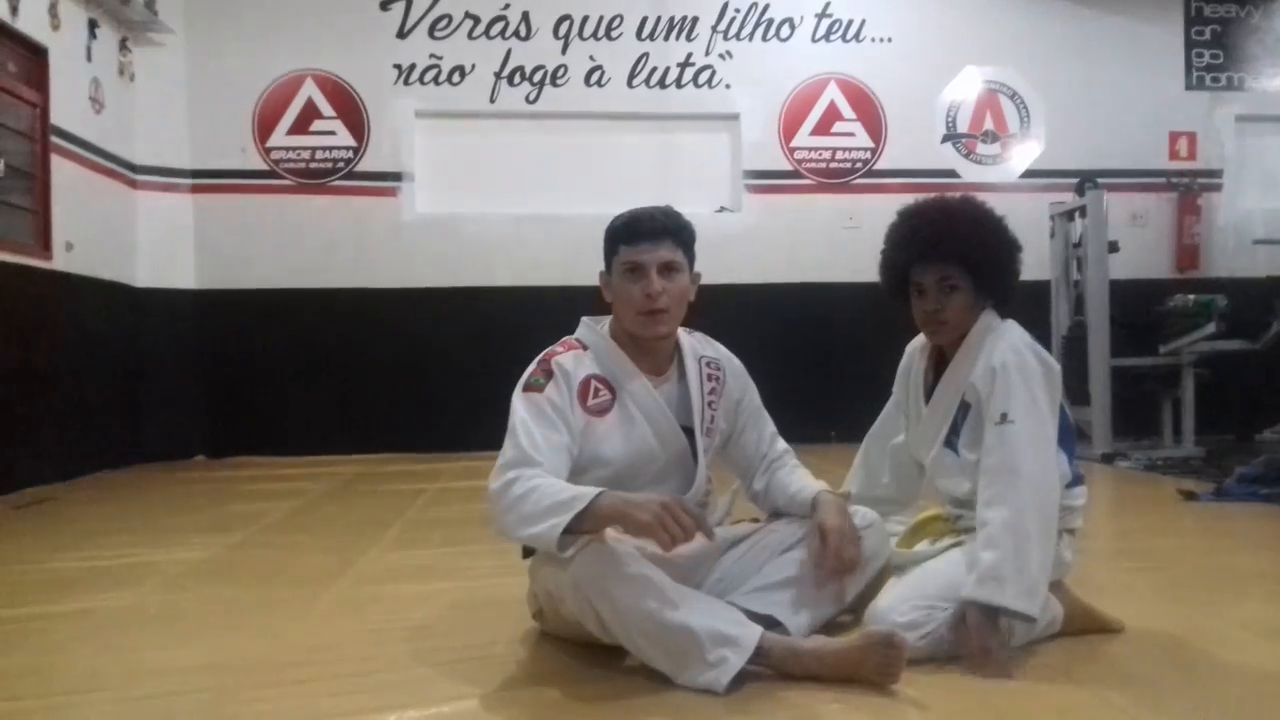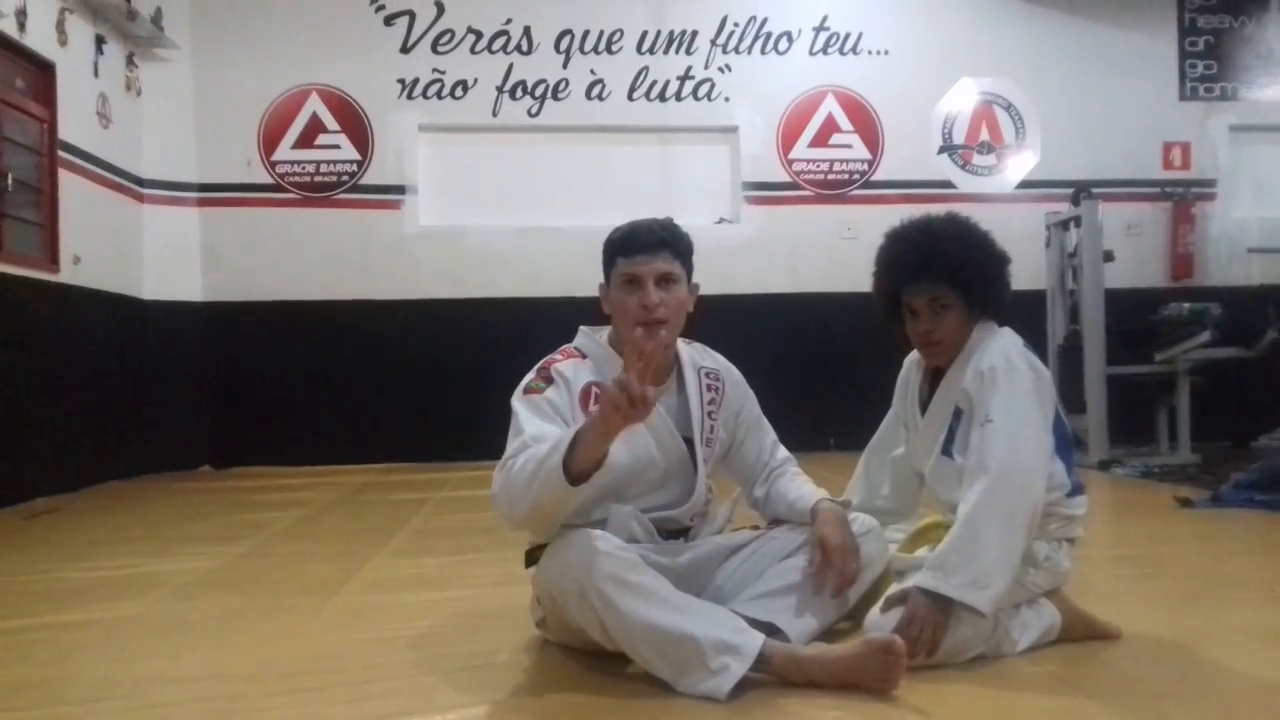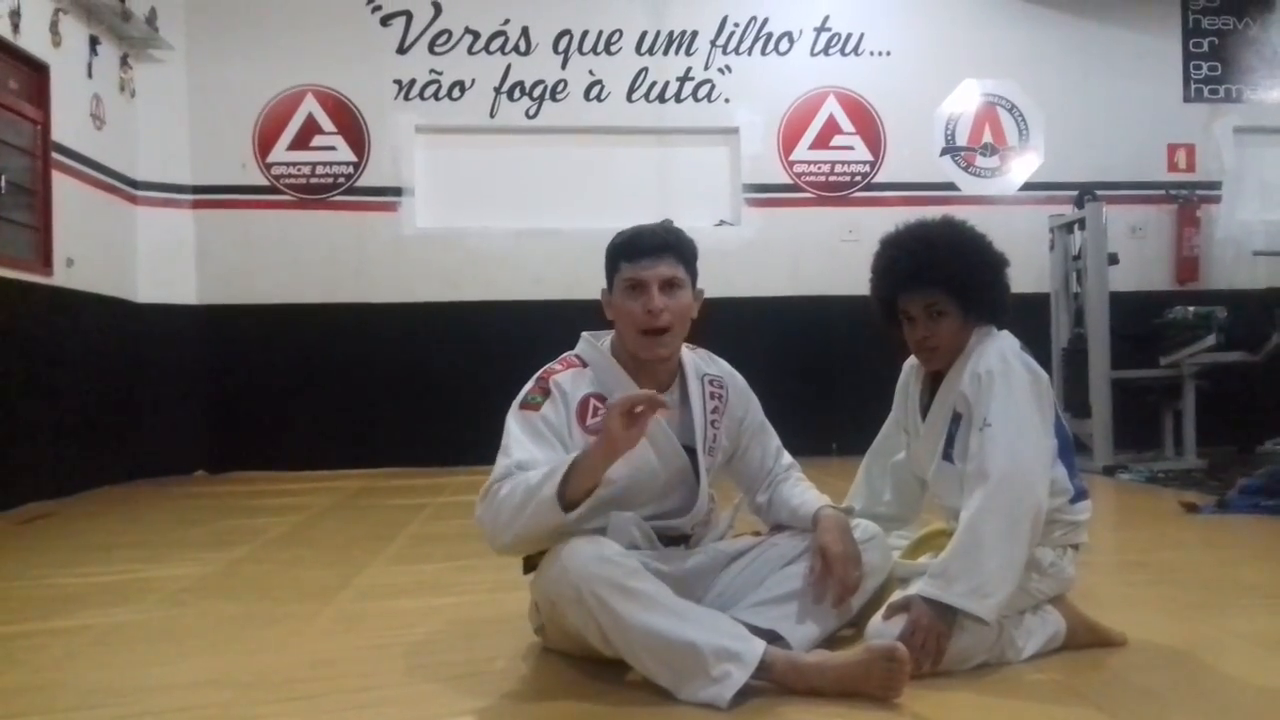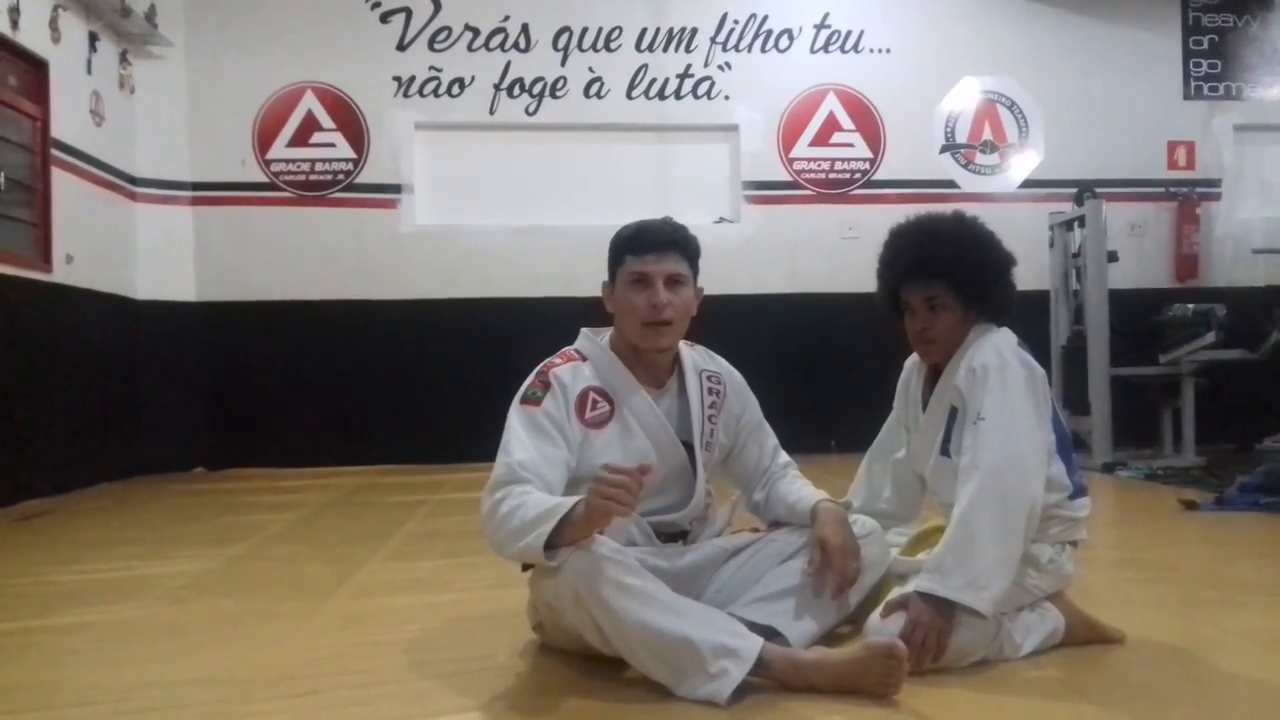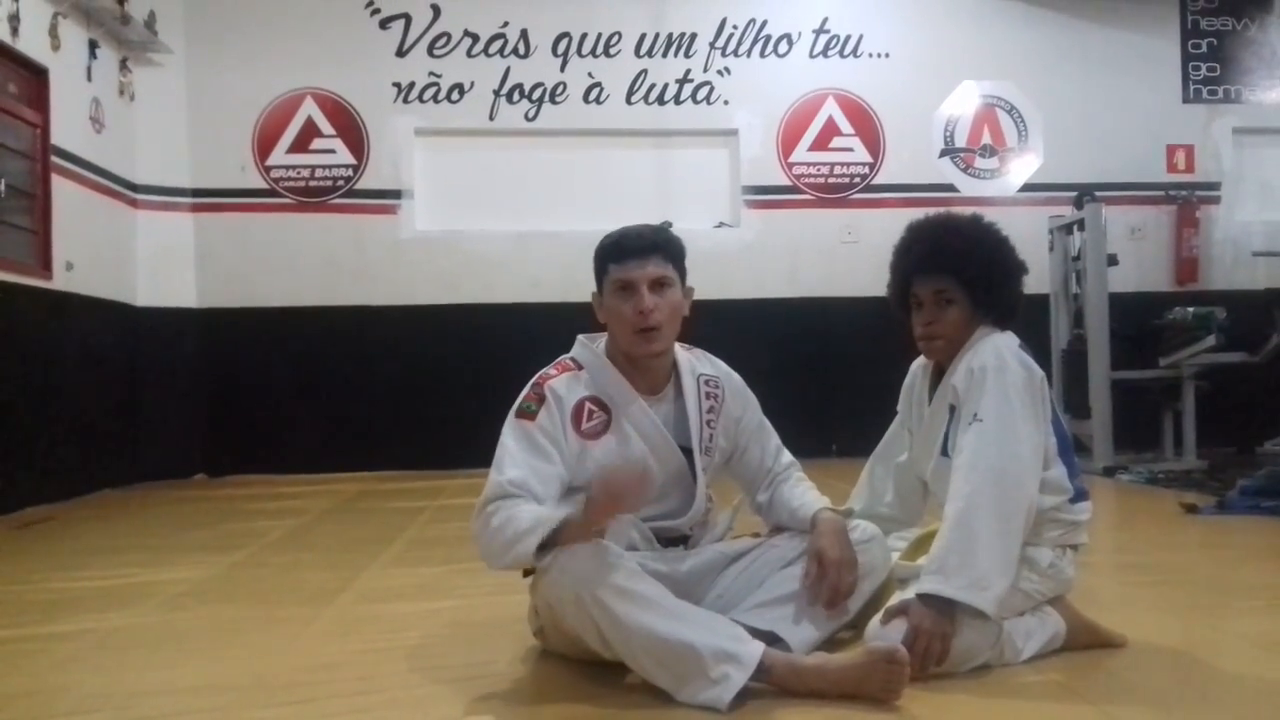
dt=0.7s
person 1, frame 1
left shoulder: (716, 367)
right shoulder: (561, 372)
left elbow: (769, 464)
right elbow: (515, 494)
left wrist: (825, 502)
right wrist: (617, 508)
left hip: (694, 557)
right hip: (606, 562)
left knee: (863, 532)
right knee: (577, 561)
left ankle: (717, 632)
right ankle: (791, 651)
person 1, frame 2
left shoulder: (714, 375)
right shoulder: (558, 379)
left elbow: (770, 470)
right elbow: (517, 498)
left wrist: (825, 510)
right wrist: (604, 424)
left hip: (697, 563)
right hip: (600, 574)
left knee: (862, 537)
right knee: (576, 560)
left ankle: (714, 640)
right ankle: (791, 658)
person 1, frame 3
left shoulder: (719, 383)
right shoulder: (559, 389)
left elbow: (774, 477)
right elbow: (501, 520)
left wrist: (827, 516)
right wrist: (600, 454)
left hip: (698, 572)
right hip: (599, 589)
left knee: (865, 543)
right knee: (576, 566)
left ankle: (722, 643)
right ankle: (793, 665)
person 1, frame 4
left shoulder: (716, 380)
right shoulder: (559, 384)
left elbow: (771, 475)
right elbow: (507, 514)
left wrist: (825, 510)
right wrist: (584, 513)
left hip: (696, 569)
right hip: (603, 582)
left knee: (863, 540)
right knee: (576, 570)
left ankle: (722, 640)
right ankle: (790, 663)
person 1, frame 5
left shoulder: (715, 382)
right shoulder: (556, 393)
left elbow: (775, 475)
right elbow: (496, 530)
left wrist: (826, 520)
right wrist: (581, 518)
left hip: (696, 573)
right hip: (600, 584)
left knee: (864, 544)
right knee: (572, 570)
left ankle: (719, 645)
right ankle: (790, 668)
person 2, frame 1
left shoulder: (1009, 359)
right shoulder: (919, 356)
left elbow: (1020, 490)
right elbow: (890, 457)
left wrist: (991, 599)
left hip: (1022, 536)
right hip: (962, 524)
left knee: (891, 625)
left ankle: (1048, 609)
right ankle: (1027, 599)
person 2, frame 2
left shoulder: (1003, 367)
right shoulder: (917, 370)
left elbow: (1002, 491)
right elbow: (890, 467)
left wrist: (943, 588)
left hip: (1028, 540)
right hip: (969, 532)
left knee: (892, 631)
left ankle: (1050, 616)
right ankle: (1027, 607)
person 2, frame 3
left shoulder: (1001, 371)
right shoulder: (917, 373)
left elbow: (1006, 497)
right elbow: (892, 472)
left wrist: (945, 596)
left hip: (1031, 546)
right hip: (975, 538)
left knee: (895, 640)
left ankle: (1054, 623)
right ankle: (1031, 612)
person 2, frame 4
left shoulder: (997, 366)
right shoulder: (918, 370)
left elbow: (998, 490)
right elbow: (892, 469)
left wrist: (944, 593)
left hip: (1031, 543)
right hip: (976, 537)
left knee: (895, 636)
left ankle: (1054, 620)
right ankle: (1028, 611)
person 2, frame 5
left shoulder: (998, 367)
right shoulder: (924, 372)
left elbow: (989, 491)
right elbow: (895, 474)
left wrist: (943, 594)
left hip: (1031, 548)
right hip: (985, 540)
left knee: (896, 641)
left ankle: (1055, 624)
right ankle: (1033, 613)
